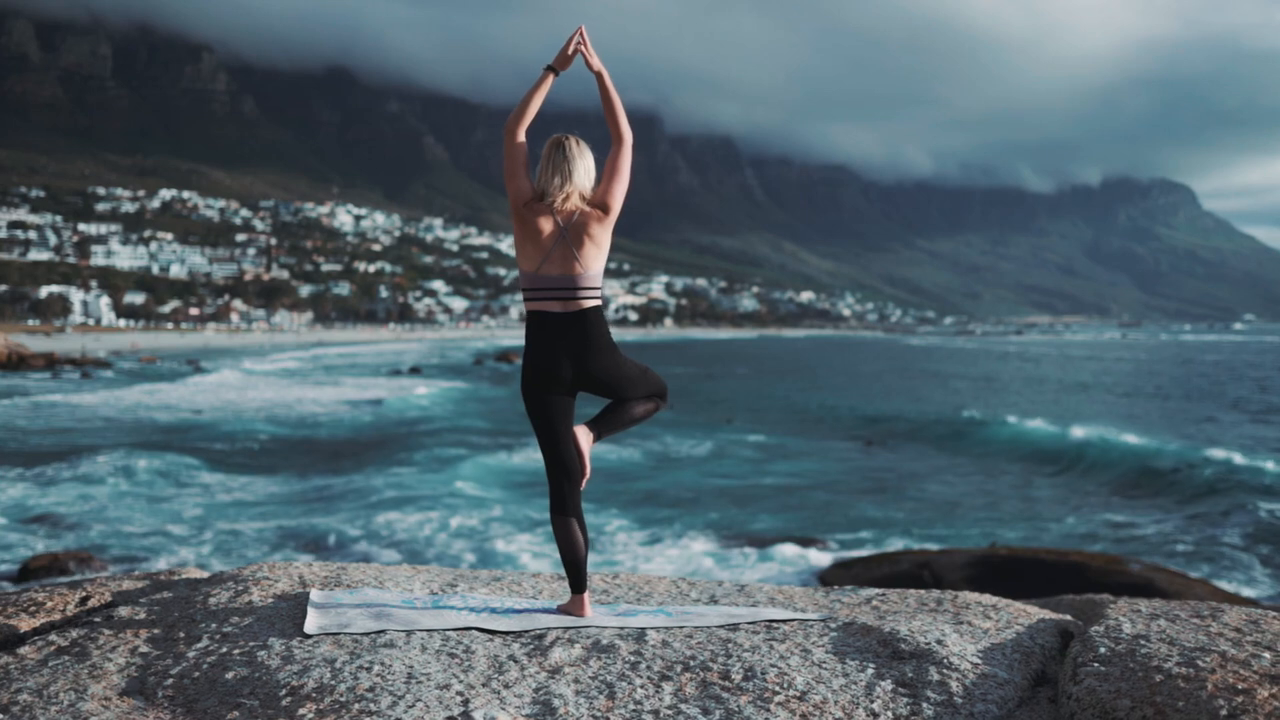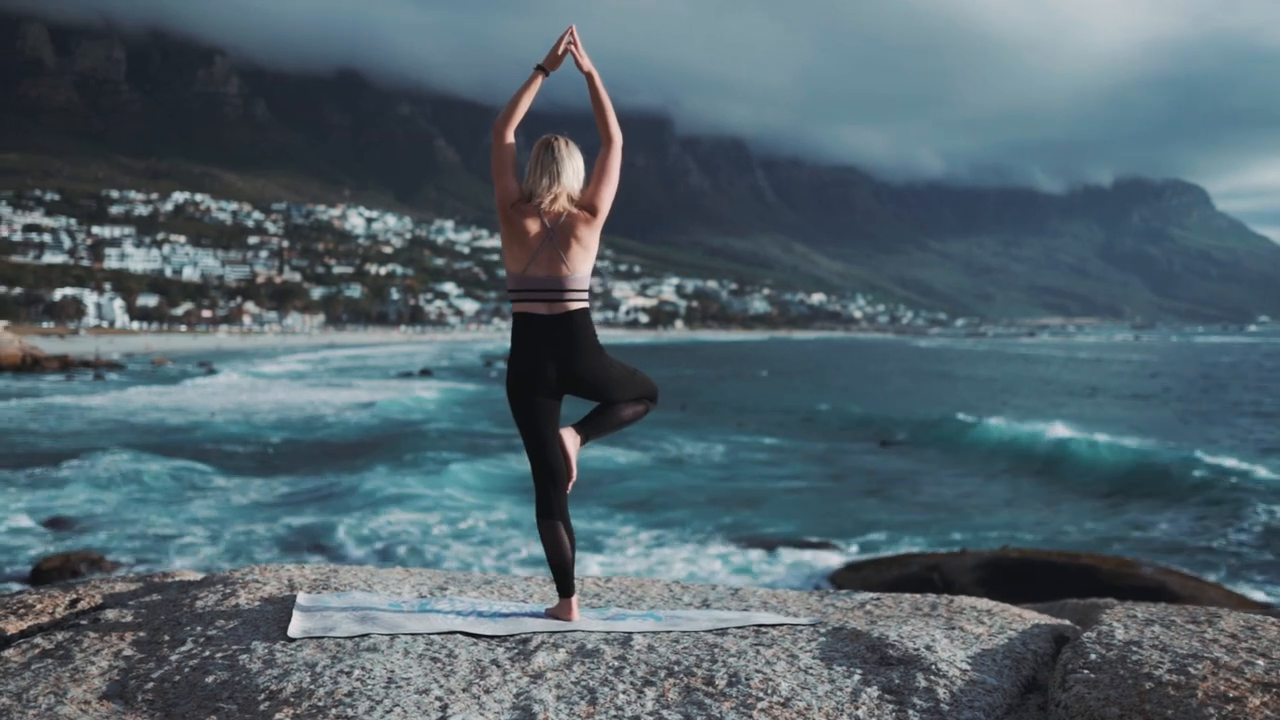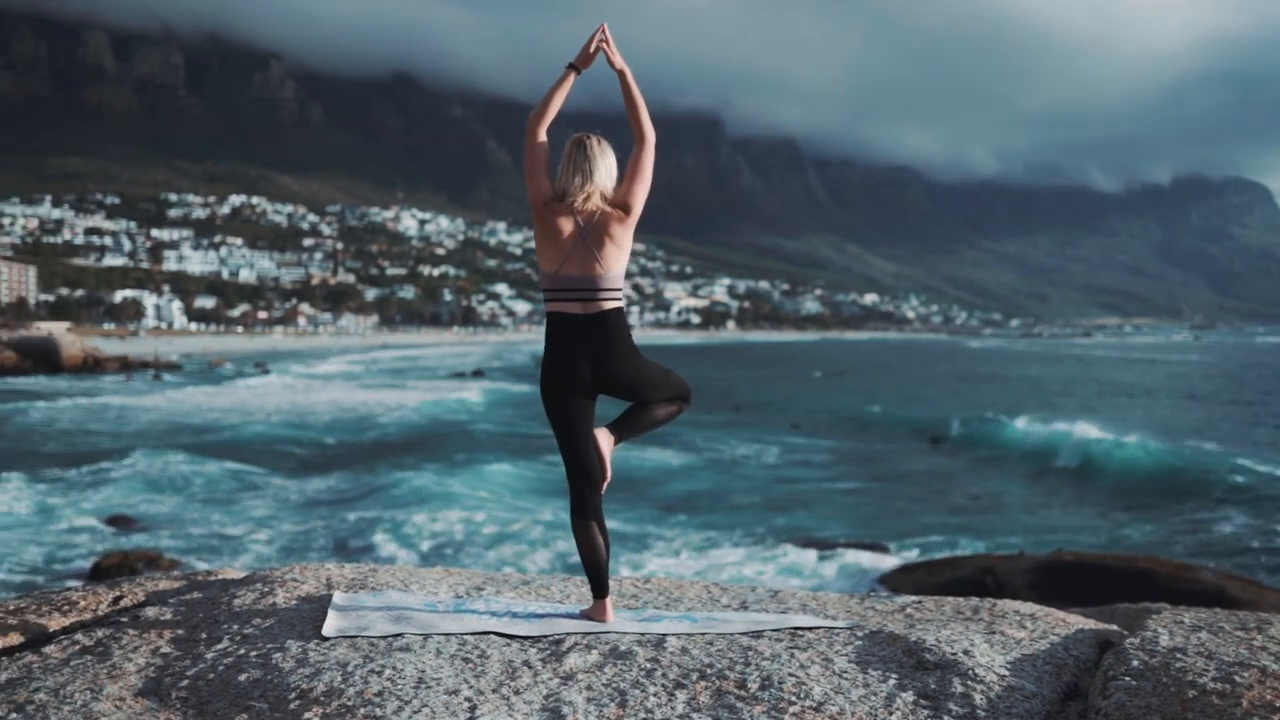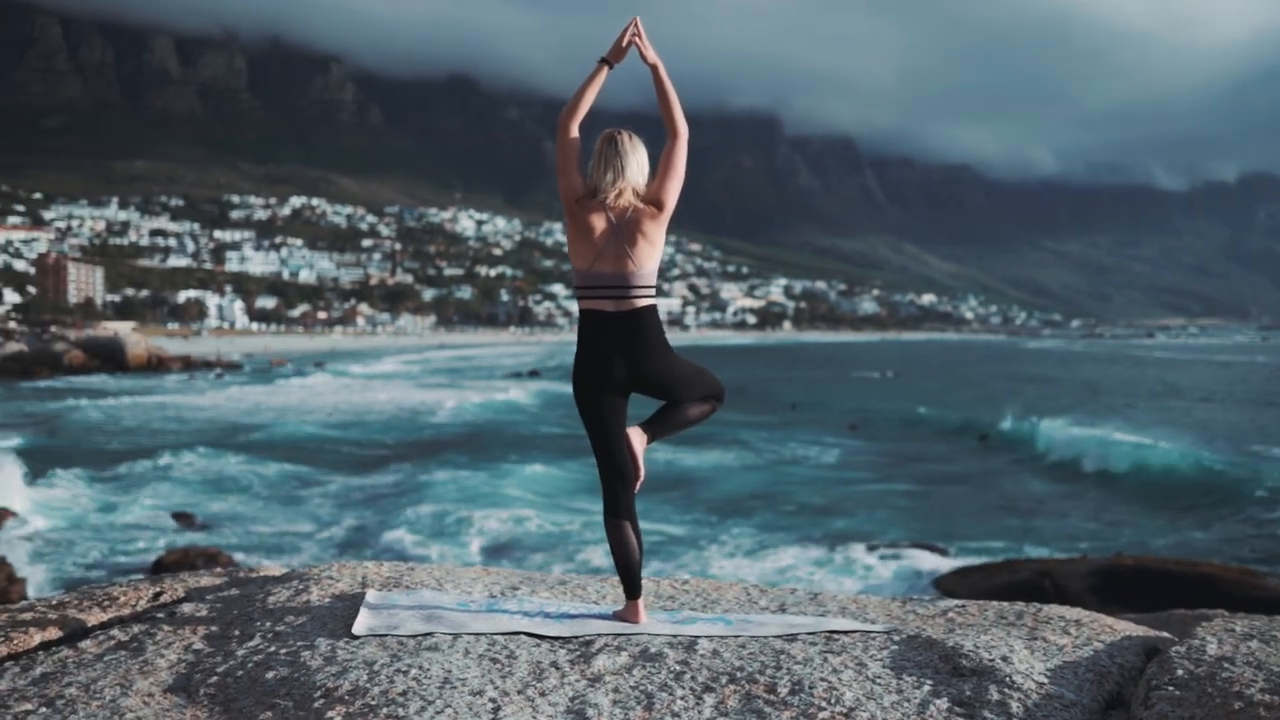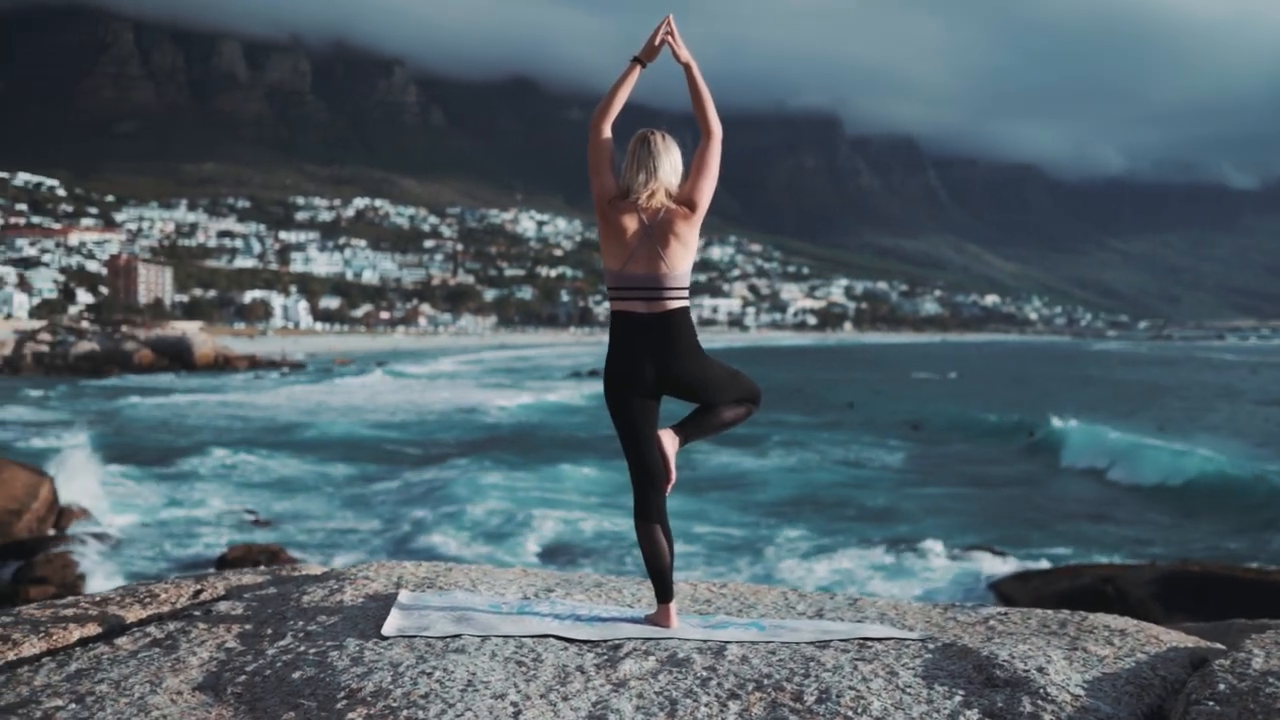
dt=0.7s
person 1, frame 1
left shoulder: (526, 215)
right shoulder: (601, 217)
left elbow: (513, 133)
right elbow: (624, 139)
left wrist: (555, 68)
right wrist: (597, 69)
left hip: (543, 358)
right hip: (592, 352)
left knee: (563, 484)
right knee: (654, 391)
left ankle: (579, 598)
right ankle: (591, 432)
person 1, frame 2
left shoulder: (514, 217)
right shoulder: (588, 219)
left elbow: (503, 133)
right elbow: (613, 140)
left wrist: (545, 69)
right wrist: (587, 70)
left hip: (528, 360)
right hip: (579, 355)
left knee: (549, 487)
right knee: (645, 393)
left ankle: (567, 601)
right ankle: (578, 434)
person 1, frame 3
left shoulder: (546, 216)
right shoulder: (622, 217)
left elbow: (535, 132)
right elbow: (647, 138)
left wrist: (576, 67)
right wrist: (620, 67)
left hip: (562, 360)
right hip: (613, 354)
left knee: (583, 487)
right knee: (678, 393)
left ankle: (601, 604)
right ankle: (611, 435)
person 1, frame 4
left shoulder: (578, 213)
right shoulder: (654, 214)
left elbow: (567, 127)
right elbow: (679, 133)
left wrist: (608, 61)
right wrist: (652, 62)
left hip: (594, 358)
right hip: (646, 352)
left knee: (616, 486)
right knee: (712, 391)
left ankle: (634, 605)
right ankle: (644, 434)
person 1, frame 5
left shoulder: (610, 214)
right shoulder: (687, 216)
left elbow: (599, 127)
right elbow: (714, 133)
left wrist: (641, 60)
right wrist: (687, 61)
left hip: (626, 360)
right hip: (677, 354)
left knee: (647, 490)
right knee: (747, 395)
left ankle: (665, 609)
right ankle: (676, 436)
